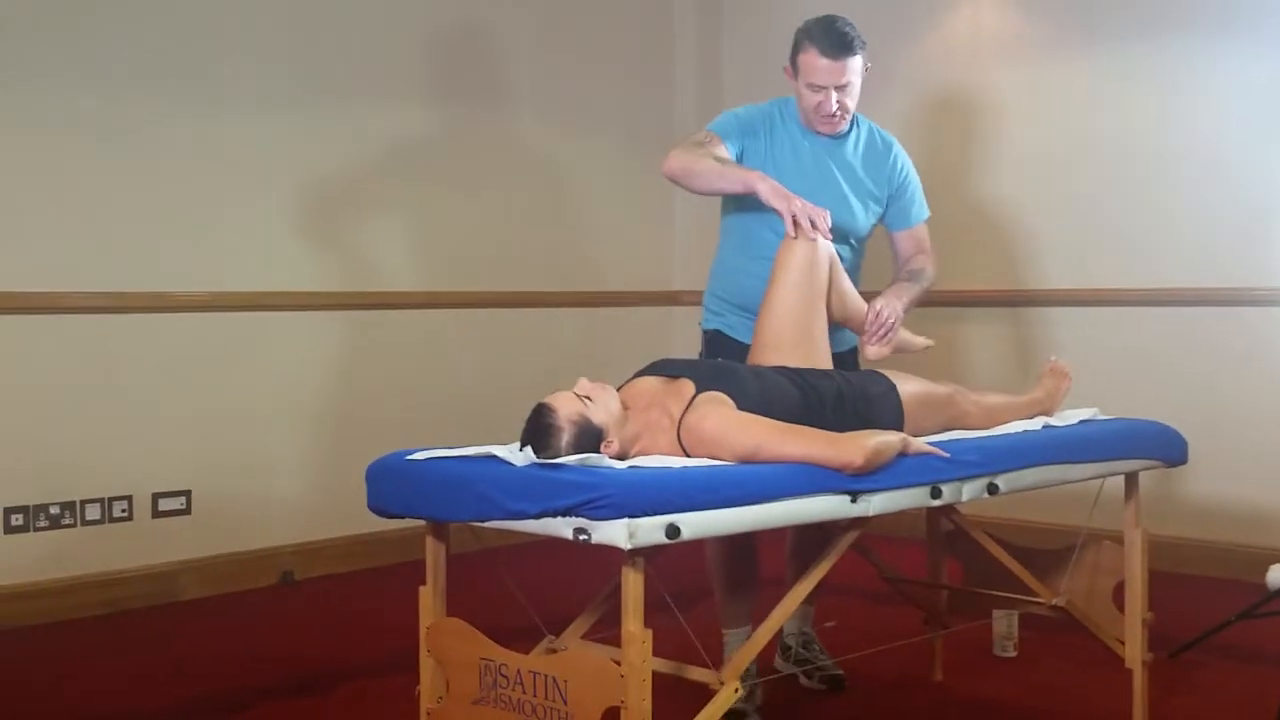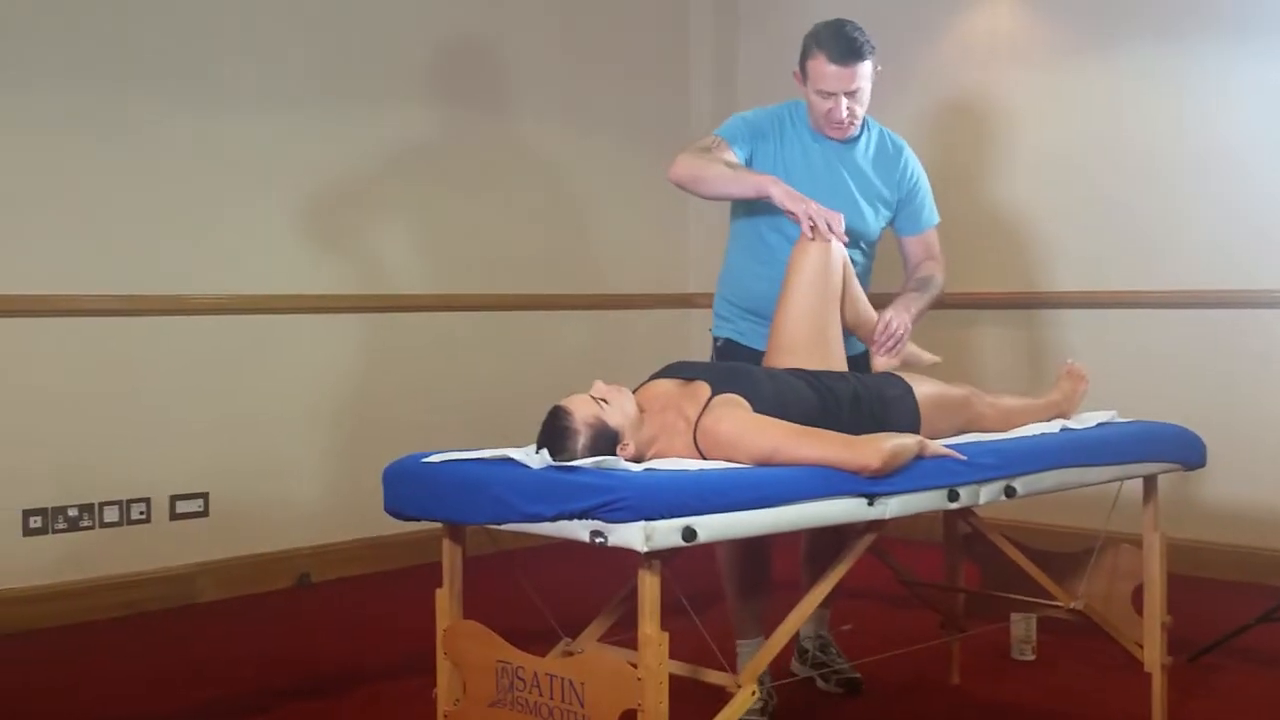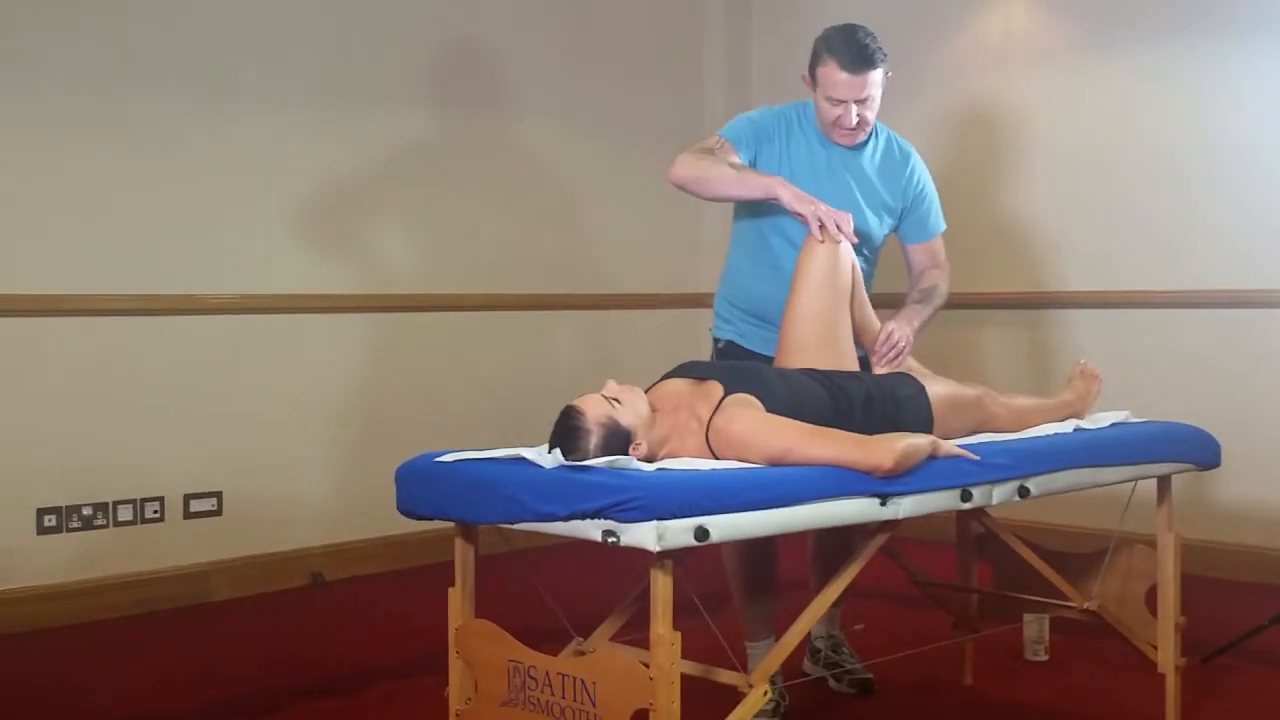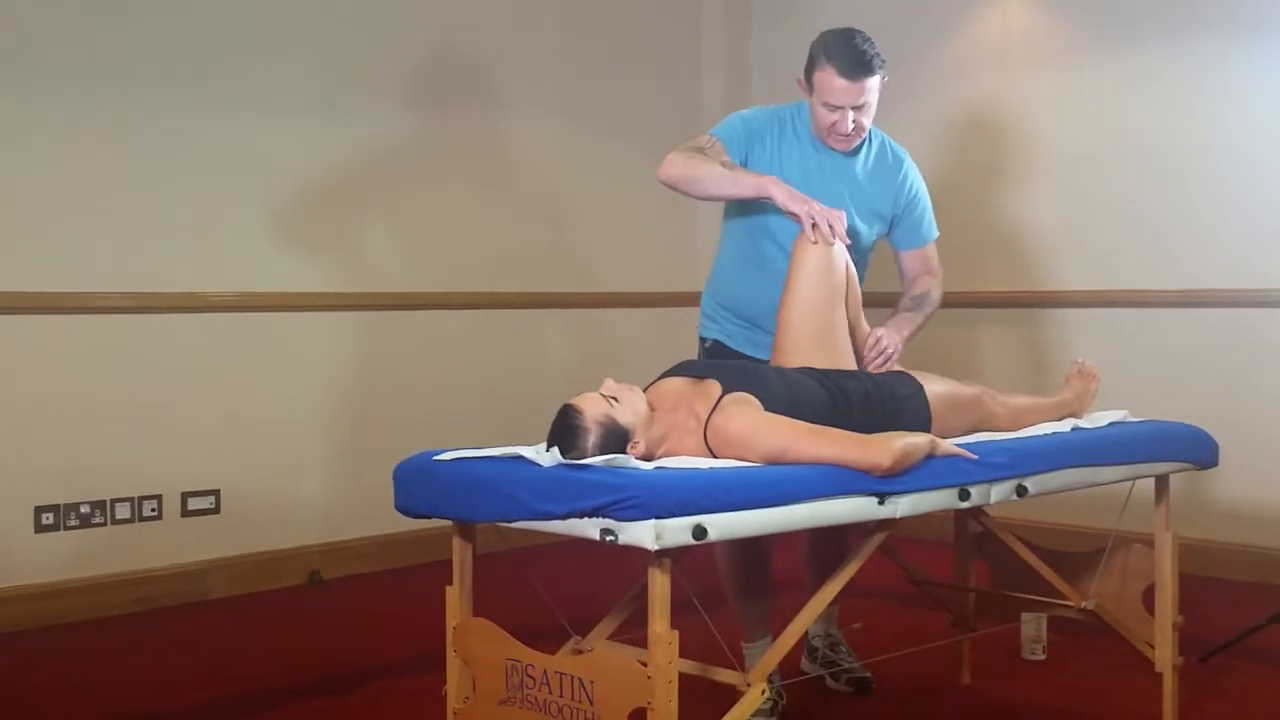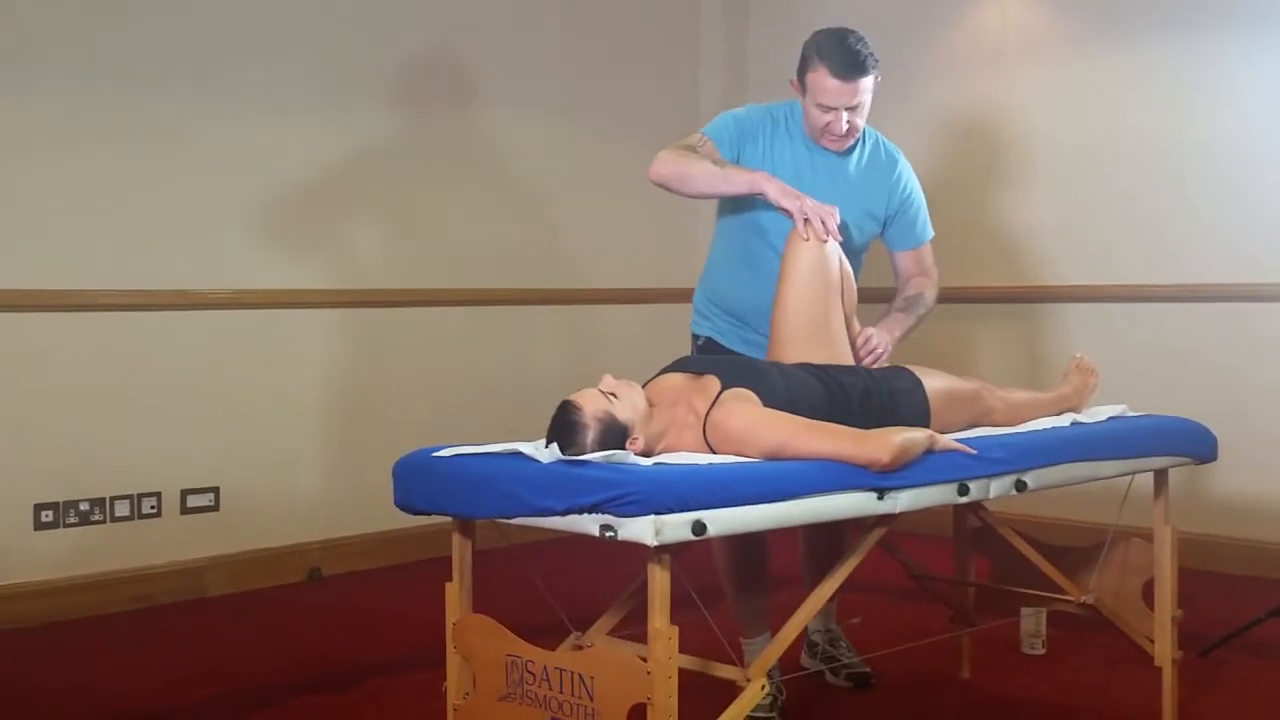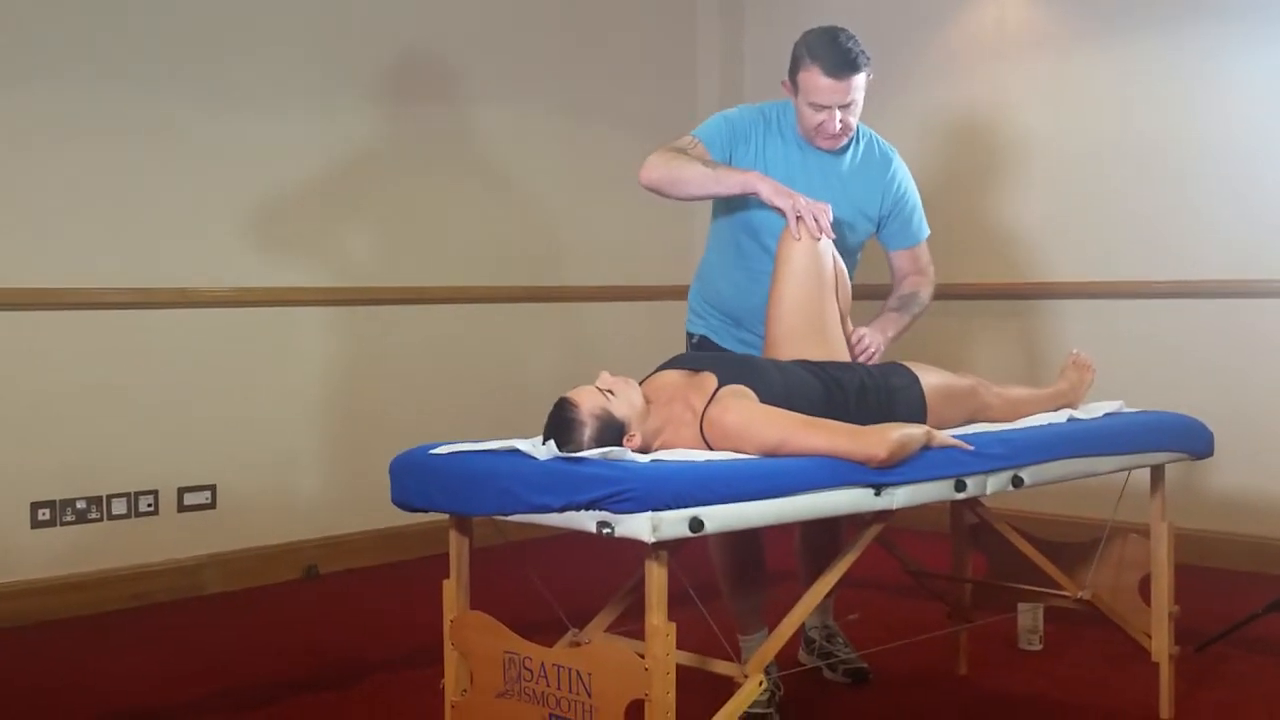
dt=0.2s
person 1, frame 1
left shoulder: (886, 155)
right shoulder: (750, 126)
left elbow: (920, 255)
right elbow: (678, 163)
left wrist: (896, 297)
right wrist: (764, 185)
left hip: (831, 347)
right hip: (737, 339)
left ankle: (798, 630)
person 1, frame 2
left shoulder: (896, 159)
right shoulder: (760, 130)
left elbow: (929, 262)
right elbow: (685, 169)
left wrist: (905, 306)
right wrist: (778, 189)
left hip: (841, 354)
right hip: (748, 346)
left ankle: (815, 635)
person 1, frame 3
left shoulder: (903, 165)
right shoulder: (765, 130)
left elbow: (933, 270)
right elbow: (685, 169)
left wrist: (908, 319)
right wrist: (784, 190)
right hip: (750, 349)
left ankle: (826, 634)
right ankle: (760, 654)
person 1, frame 4
left shoulder: (896, 170)
right shoulder: (758, 129)
left elbow: (926, 278)
right elbow: (674, 168)
left wrist: (898, 328)
right wrist: (776, 189)
right hip: (737, 349)
person 1, frame 5
left shoulder: (890, 169)
right shoulder: (751, 128)
left elbow: (920, 278)
right elbow: (664, 167)
left wrist: (889, 329)
right wrist: (769, 185)
right hip: (730, 347)
person 1, frame 6
left shoulder: (885, 167)
right shoulder: (744, 128)
left elbow: (917, 276)
right elbow: (655, 171)
left wrist: (882, 329)
right wrist: (760, 184)
right hip: (725, 346)
left ankle: (819, 625)
right ankle: (752, 643)
person 2, frame 1
left shoulder: (628, 404)
right shoulder: (703, 427)
right elbow: (854, 451)
right wrist: (902, 441)
left hip: (781, 380)
right hip: (855, 402)
left knee: (807, 240)
right knee: (958, 400)
right ankle: (1036, 401)
person 2, frame 2
left shoulder: (642, 406)
right shoulder: (719, 429)
right elbow: (870, 456)
right wrist: (919, 443)
left hip: (794, 386)
right hip: (874, 407)
left knee: (820, 243)
right knee: (974, 403)
right ankle: (1052, 405)
person 2, frame 3
left shoulder: (655, 406)
right shoulder: (732, 430)
right elbow: (883, 457)
right wrist: (932, 443)
left hip: (806, 387)
right hip: (883, 407)
left knee: (828, 241)
right knee: (986, 403)
right ankle: (1065, 404)
person 2, frame 4
left shoulder: (653, 408)
right shoulder: (730, 428)
right elbow: (881, 455)
right wrist: (930, 442)
left hip: (803, 383)
right hip: (880, 406)
left knee: (822, 239)
right knee: (985, 402)
left ankle: (867, 348)
right ankle: (1064, 404)
person 2, frame 5
left shoulder: (652, 402)
right shoulder: (729, 423)
right elbow: (881, 449)
right wrist: (929, 437)
left hip: (803, 379)
right hip: (876, 401)
left knee: (813, 237)
right knee: (985, 398)
right ankle: (1064, 398)
person 2, frame 6
left shoulder: (649, 398)
right shoulder: (726, 420)
right elbow: (877, 445)
right wrist: (926, 434)
left hip: (801, 373)
right hip: (878, 396)
left knee: (807, 234)
right knee: (981, 393)
right ankle: (1059, 394)
